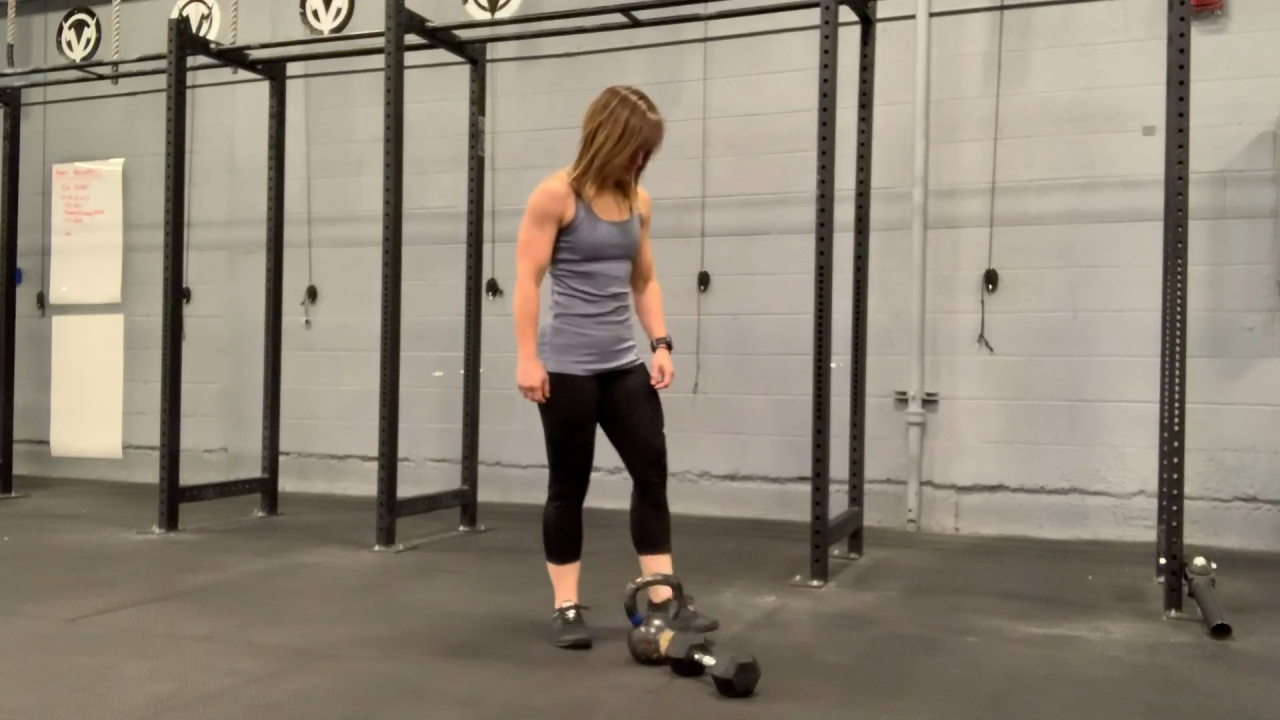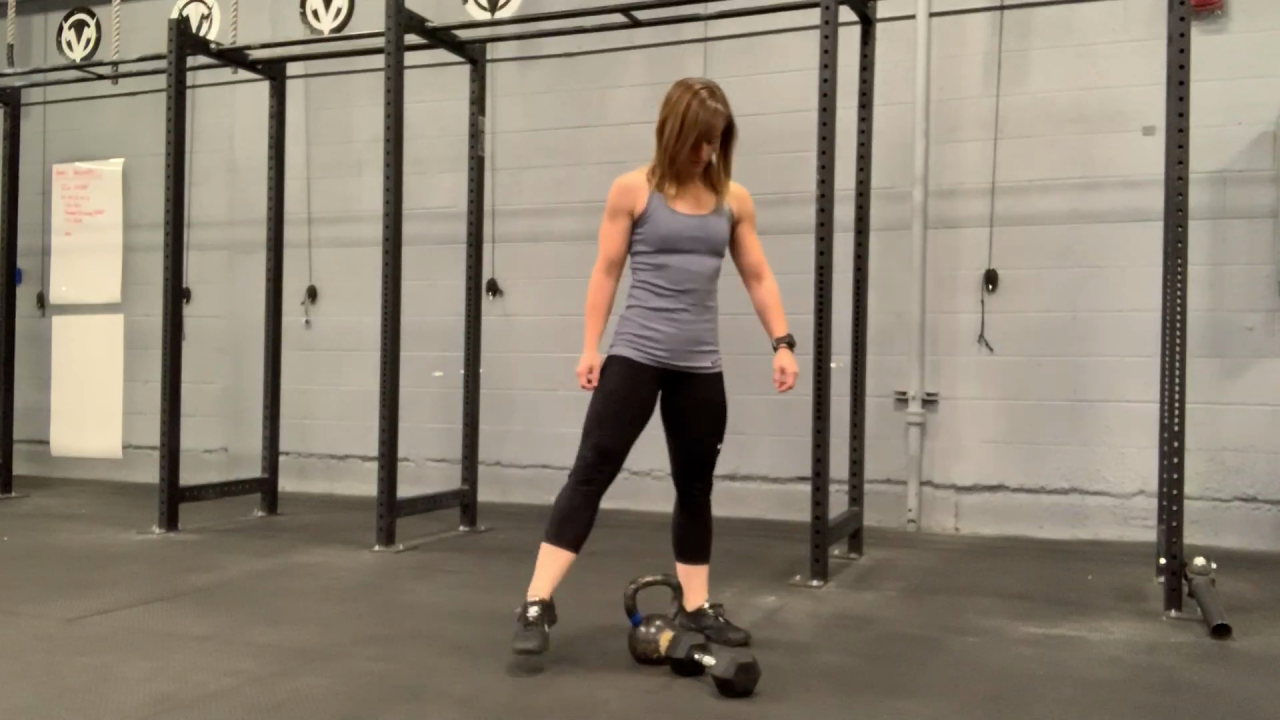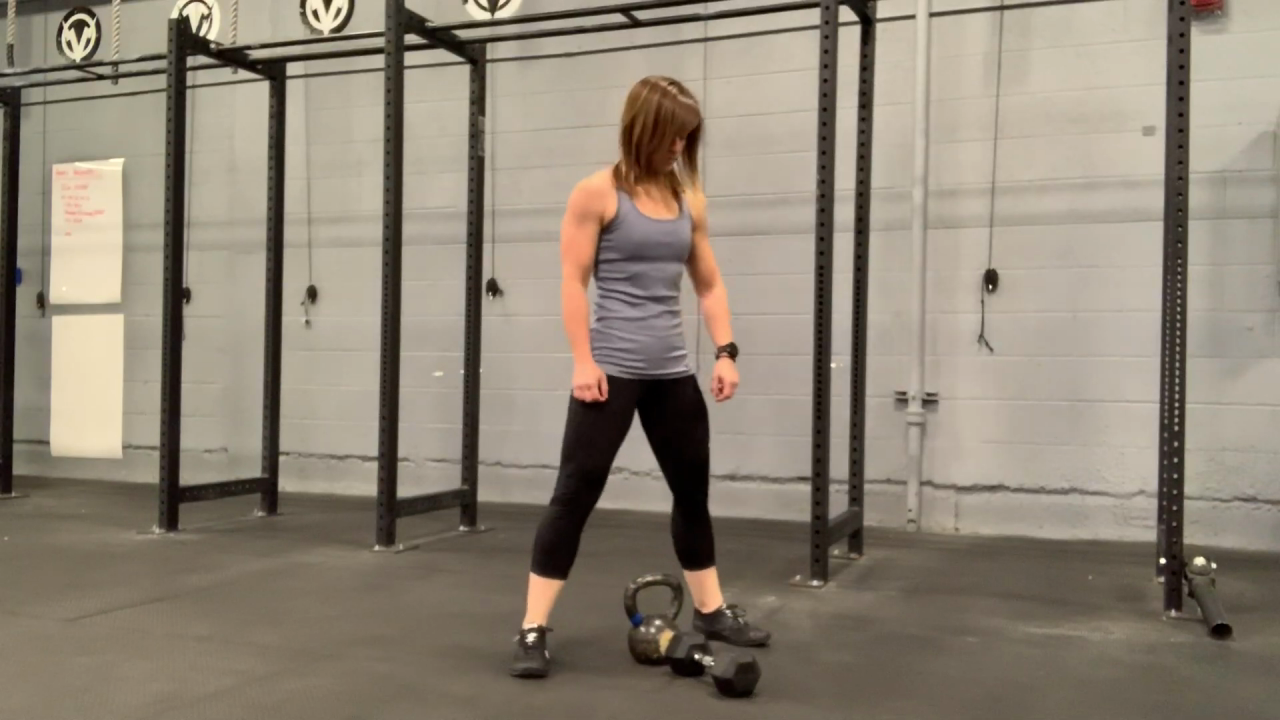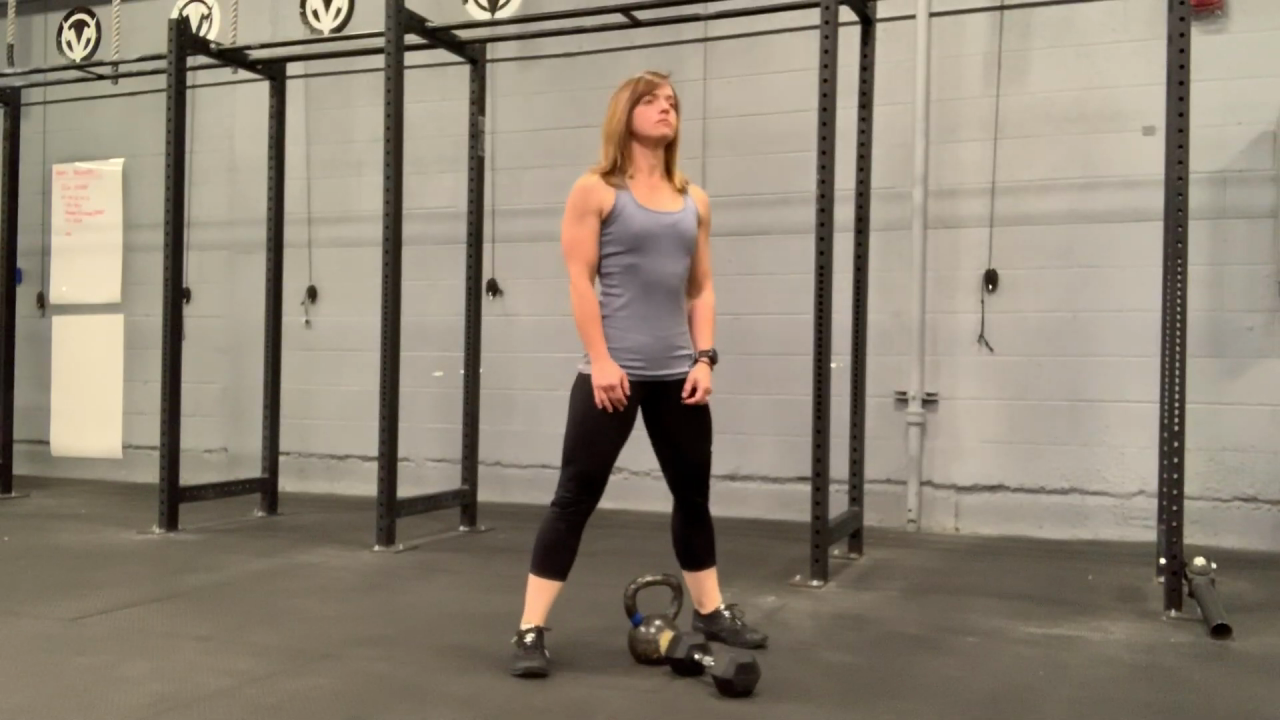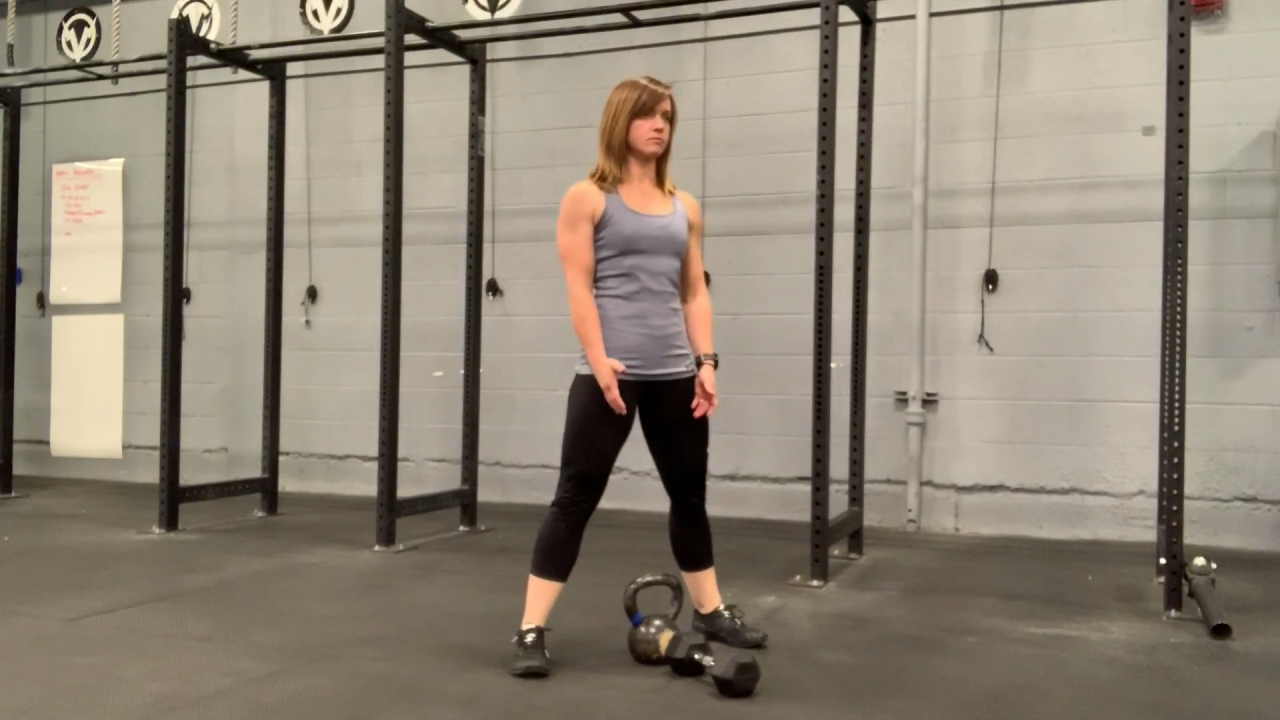
dt=1s
person 1, frame 1
left shoulder: (636, 200)
right shoulder: (555, 196)
right elbow: (527, 280)
left wrist: (660, 344)
right wrist: (527, 357)
left hip: (623, 362)
right hip: (567, 366)
left knee: (652, 474)
right knee: (569, 486)
left ankle: (661, 597)
right ankle: (566, 606)
person 1, frame 2
left shoulder: (733, 199)
right shoulder: (634, 190)
left elbow: (758, 277)
right elbow: (606, 272)
left wrist: (782, 342)
right wrist: (590, 346)
left hip: (700, 363)
right hip: (635, 354)
left knee: (697, 484)
right knee: (594, 467)
left ankle: (696, 607)
right ankle: (538, 604)
person 1, frame 3
left shoulder: (690, 202)
right shoulder: (597, 193)
left elbow: (708, 284)
right elbow: (573, 281)
left wrist: (725, 351)
right wrist: (582, 360)
left hip: (672, 370)
right hip: (611, 369)
left knee: (693, 489)
right knee: (576, 492)
left ankle: (712, 611)
right ankle: (532, 630)
person 1, frame 4
left shoulder: (694, 200)
right shoulder: (596, 190)
left elbow: (701, 287)
right elbow: (581, 281)
left wrist: (704, 357)
right wrist: (599, 361)
left hip: (677, 372)
right hip: (615, 370)
left knee: (693, 493)
right knee: (576, 496)
left ankle: (711, 611)
right ankle: (530, 630)
person 1, frame 5
left shoulder: (684, 206)
right shoulder: (587, 197)
left elbow: (694, 291)
right elbow: (578, 286)
left wrist: (706, 361)
right wrist: (598, 361)
left hip: (675, 373)
right hip: (610, 371)
left knee: (689, 494)
right knee: (575, 497)
left ankle: (711, 611)
right ankle: (530, 631)
